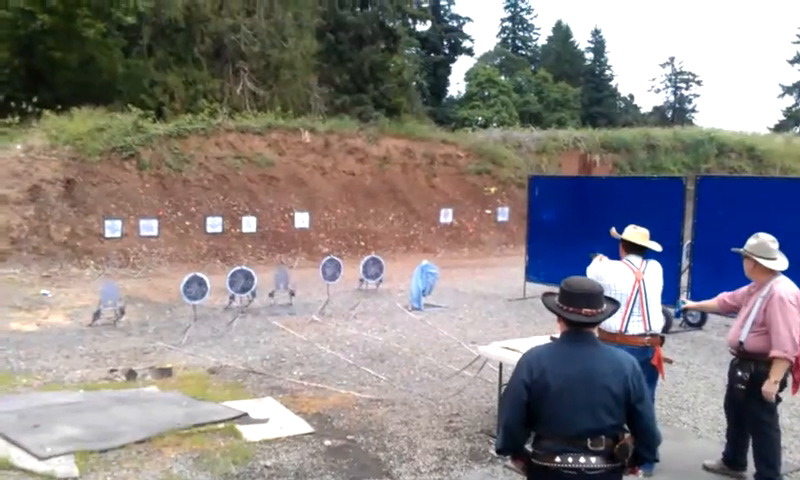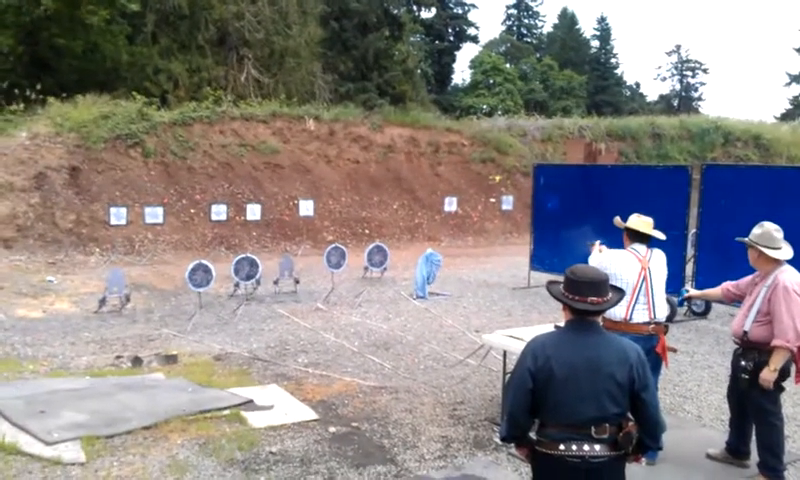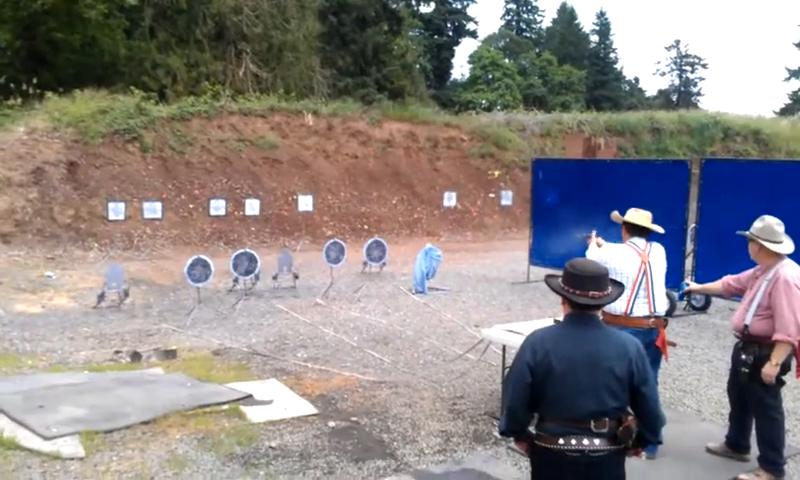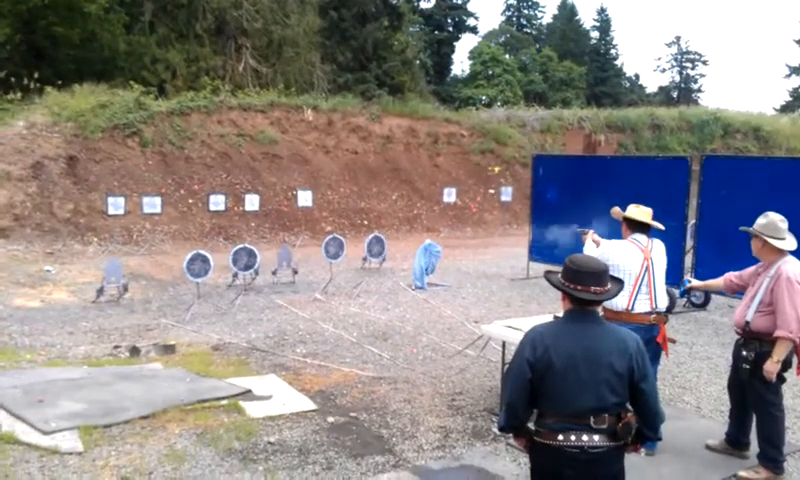
dt=0.5s
person 1, frame 1
right shoulder: (758, 288)
right elbow: (727, 301)
left wrist: (773, 380)
right wrist: (695, 305)
left hip: (761, 370)
right hip: (743, 364)
left knee: (762, 425)
right knee: (735, 414)
person 1, frame 2
right shoulder: (760, 278)
right elbow: (730, 290)
left wrist: (773, 368)
right wrist: (699, 294)
left hip: (765, 359)
right hip: (746, 354)
left knee: (766, 415)
right knee: (738, 403)
right ankle: (736, 451)
person 1, frame 3
right shoulder: (761, 272)
right elbow: (731, 283)
left wrist: (775, 363)
right wrist: (699, 288)
left hip: (765, 353)
right hip: (747, 347)
left knee: (766, 409)
right knee: (738, 397)
right ankle: (736, 445)
person 1, frame 4
right shoulder: (763, 268)
right elbow: (733, 280)
left wrist: (776, 359)
right wrist: (701, 284)
left hip: (767, 350)
right hip: (748, 344)
left knee: (767, 406)
right knee: (738, 394)
right ankle: (735, 442)
person 2, frame 1
left shoulder: (607, 270)
right shoulder: (655, 269)
left elbow: (591, 277)
left wrist: (596, 263)
left hip: (614, 347)
right hip: (648, 348)
right ankle: (645, 462)
person 2, frame 2
left shoulder: (613, 259)
right shoulder: (659, 258)
left elbow: (596, 266)
left wrist: (596, 252)
left hip: (620, 335)
right hip: (652, 336)
right ankle: (649, 450)
person 2, frame 3
left shoulder: (612, 253)
right shoulder: (658, 251)
left elbow: (594, 261)
left wrist: (593, 245)
left hip: (621, 330)
right hip: (652, 330)
right ankle: (649, 444)
person 2, frame 4
left shoulder: (614, 249)
right shoulder: (659, 248)
left elbow: (592, 260)
left wrist: (589, 242)
right wrist: (599, 241)
left hip: (621, 326)
right hip: (653, 326)
right ankle: (648, 441)
person 3, frame 1
left shoulder: (534, 361)
right shoulder: (625, 364)
left elbow: (512, 419)
right elbow: (645, 423)
left wrist: (517, 454)
right wrist: (638, 460)
person 3, frame 2
left shoulder: (539, 350)
right shoulder: (630, 353)
left elbow: (516, 405)
right elbow: (649, 411)
left wrist: (521, 441)
right wrist: (641, 447)
left hip: (554, 460)
person 3, frame 3
left shoulder: (538, 343)
right shoulder: (629, 347)
left elbow: (515, 399)
right elbow: (649, 405)
left wrist: (520, 435)
right wrist: (640, 441)
left hip: (553, 456)
right hip: (607, 458)
person 3, frame 4
left shoulder: (538, 339)
right shoulder: (628, 343)
left elbow: (514, 396)
right elbow: (648, 402)
left wrist: (519, 431)
right wrist: (640, 438)
left hip: (552, 452)
right hip: (606, 455)
